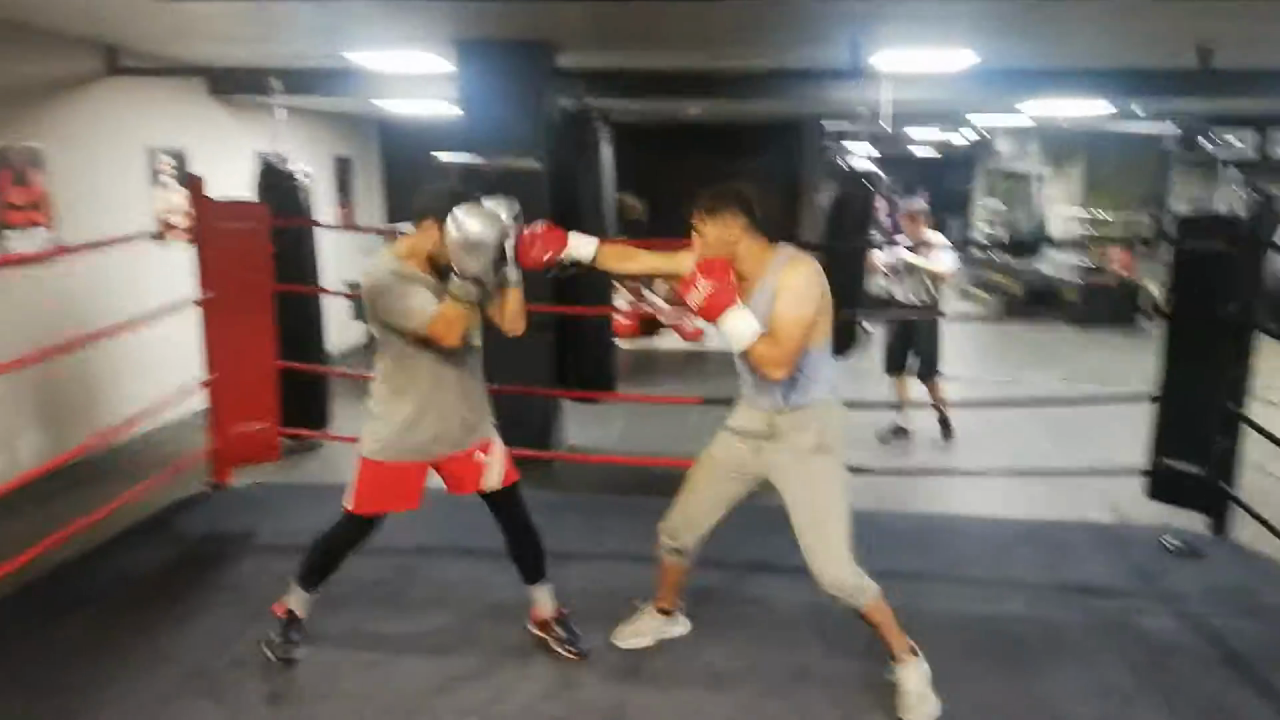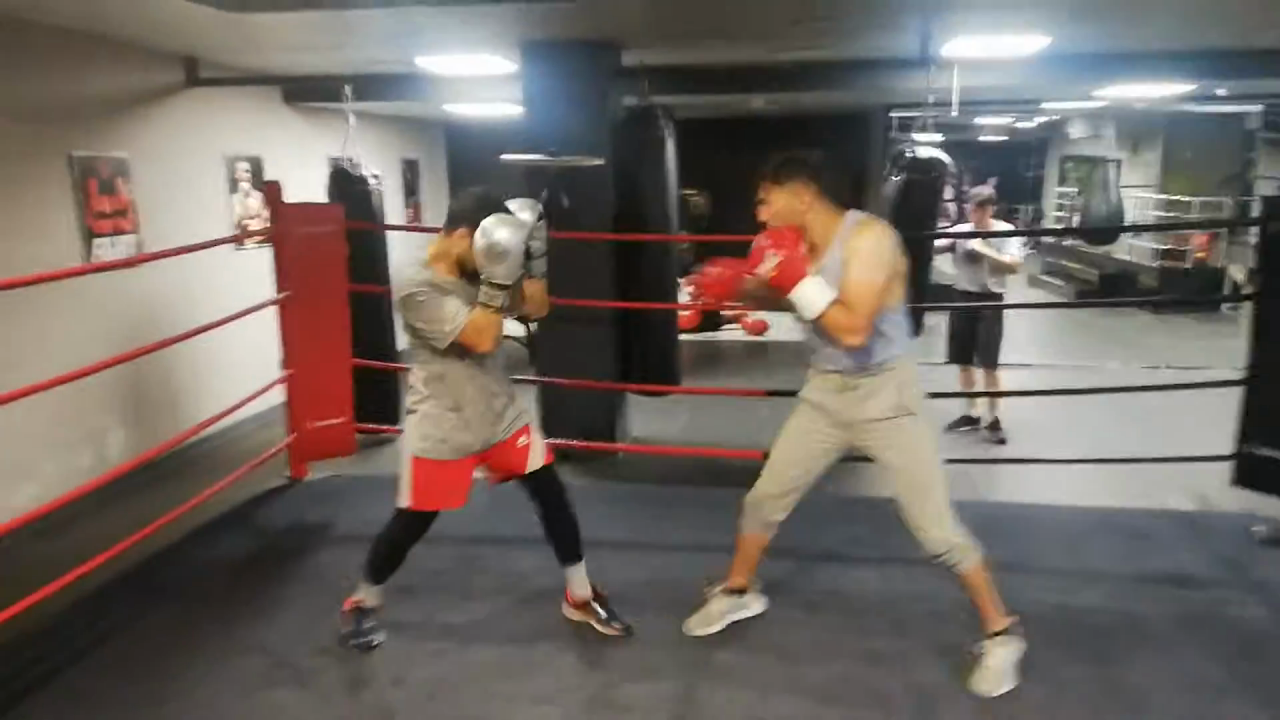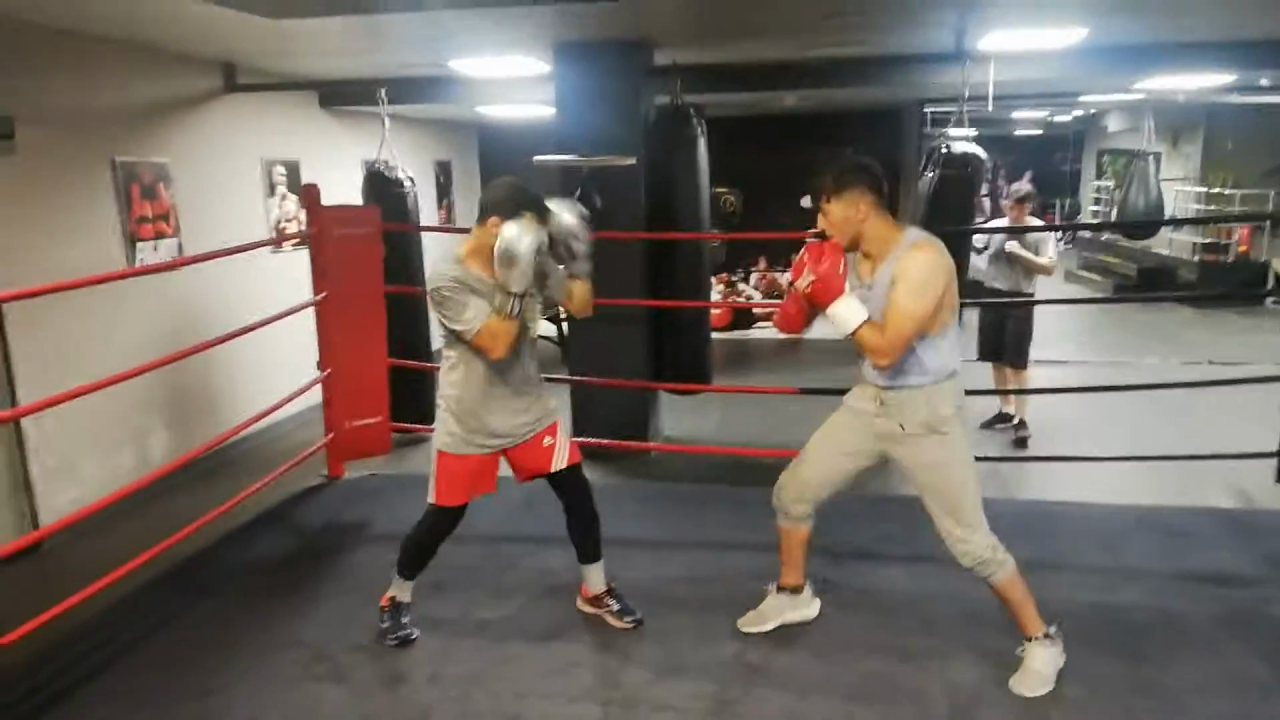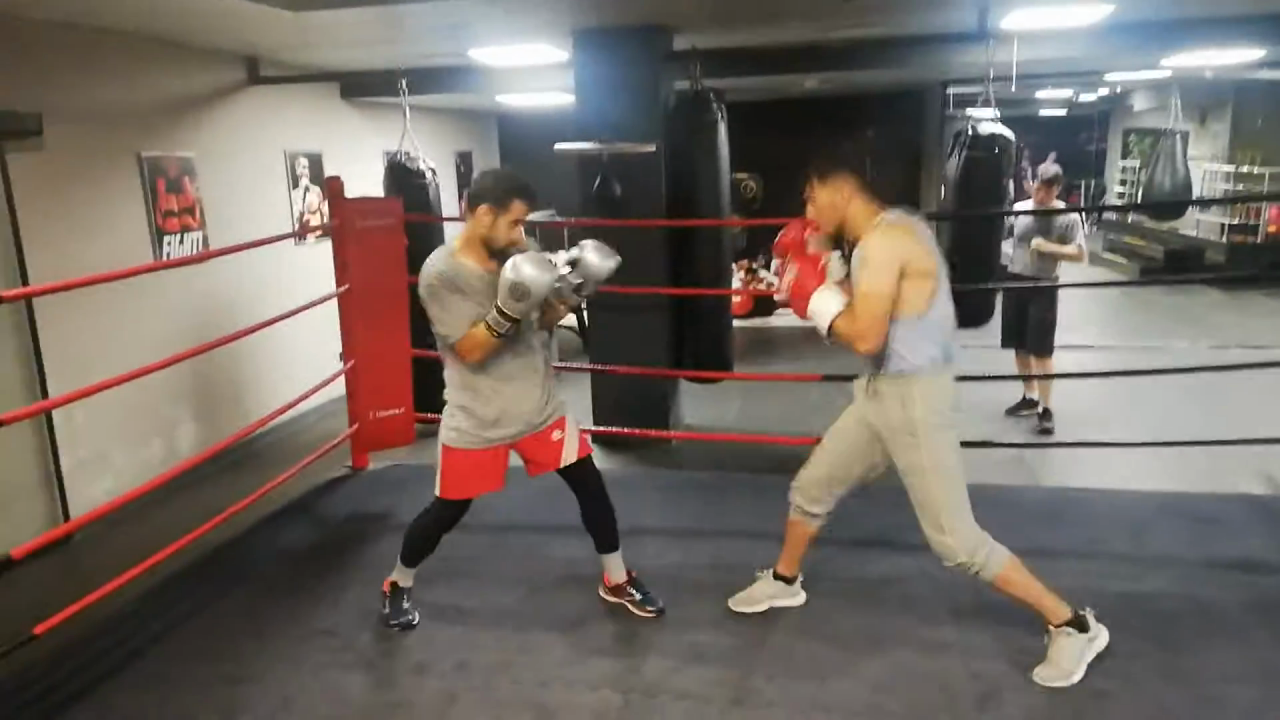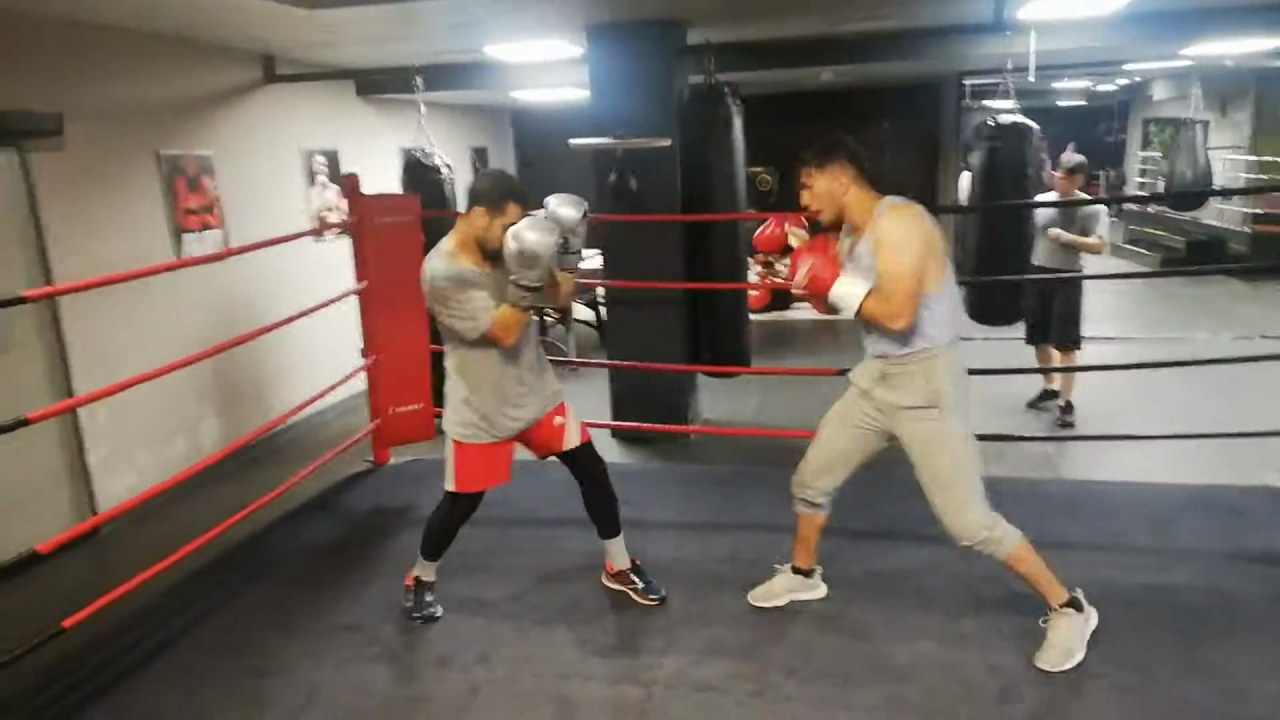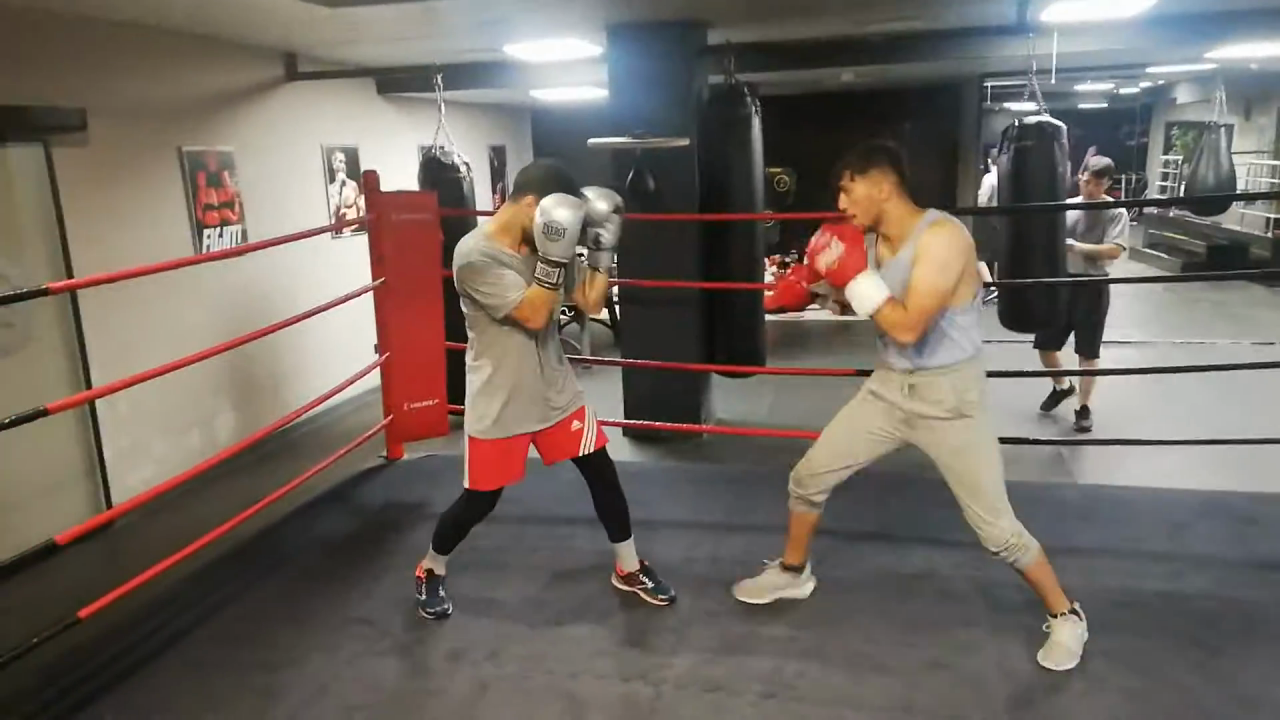
dt=0.2s
person 1, frame 1
left shoulder: (798, 273)
right shoulder: (718, 267)
left elbow: (778, 366)
right elbow: (637, 261)
left wrist: (725, 310)
right wrist: (565, 244)
left hip: (807, 432)
right hip: (749, 424)
left knee: (834, 570)
right knee: (679, 531)
left ankle: (908, 660)
right ankle: (666, 613)
person 1, frame 2
left shoulder: (869, 238)
right shoulder: (797, 241)
left elbow: (852, 330)
right elbow: (782, 287)
left wrist: (794, 279)
right wrist: (740, 280)
left hip: (886, 396)
right hip: (825, 393)
left knee: (937, 529)
right knee: (766, 498)
left ankle: (1001, 634)
right ankle: (738, 592)
person 1, frame 3
left shoulder: (921, 259)
right shoulder: (865, 254)
left elbow: (885, 352)
left wrist: (833, 296)
right wrist: (813, 298)
left hip: (925, 409)
right hip: (870, 401)
left knee: (969, 540)
right knee: (793, 488)
left ankle: (1041, 640)
right ankle: (791, 592)
person 1, frame 4
left shoulder: (882, 242)
right shoulder: (890, 229)
left elbow: (864, 338)
left wrist: (814, 299)
right wrist: (821, 268)
left hip: (914, 400)
right hip: (881, 394)
left knee: (955, 542)
right knee: (812, 486)
left ankle: (1072, 626)
right ankle: (784, 580)
person 1, frame 5
left shoulder: (901, 222)
right shoulder: (853, 232)
left elbow: (899, 316)
right elbow: (835, 297)
left wrist: (830, 277)
right wrist: (798, 255)
left hip: (928, 383)
right hip: (876, 379)
left knee: (968, 522)
right knee: (810, 480)
left ankle: (1066, 608)
right ankle: (802, 574)
person 1, frame 6
left shoulder: (942, 237)
right shoulder: (881, 240)
left elbow: (906, 329)
right elbow: (856, 304)
left wrist: (851, 274)
right wrist: (825, 277)
left hip: (949, 396)
right hip: (889, 387)
left knee: (996, 527)
right knee: (809, 476)
left ankle: (1065, 616)
right ankle: (791, 571)
person 2, frame 1
left shoulder: (463, 266)
right shoulder: (385, 276)
left elbow: (514, 325)
right elbow: (448, 334)
left wrist: (507, 260)
right wrist: (470, 271)
left hip: (466, 421)
right hip: (399, 431)
left knee: (513, 512)
right knee: (356, 526)
left ankle: (546, 613)
right ankle: (292, 608)
person 2, frame 2
left shoulder: (481, 263)
right shoulder: (418, 289)
left elbow: (535, 307)
right elbow: (483, 338)
left wrist: (531, 254)
right wrist: (500, 277)
left hip: (500, 413)
right hip: (441, 427)
left knee: (552, 496)
right knee: (411, 522)
left ankle: (581, 595)
right ankle: (361, 602)
person 2, frame 3
left shoulder: (528, 259)
right shoulder: (448, 280)
left elbow: (581, 306)
right elbow: (497, 347)
left wrist: (574, 252)
right wrist: (513, 287)
left hip: (529, 410)
right hip: (468, 424)
left knee: (578, 493)
right knee: (441, 518)
left ankle: (595, 591)
right ankle: (397, 598)
person 2, frame 4
left shoulder: (516, 252)
right shoulder: (440, 273)
left elbow: (547, 319)
right elbow: (470, 350)
right wrist: (510, 309)
left hip: (538, 404)
right hip: (476, 417)
left knee: (591, 485)
right knee: (448, 510)
left ankle: (617, 579)
right ankle: (399, 583)
person 2, frame 5
left shoulder: (507, 248)
right shoulder: (442, 273)
left elbow: (561, 294)
right elbow: (507, 333)
left wrist: (565, 248)
right wrist: (528, 275)
left hip: (535, 392)
right hip: (479, 409)
left knee: (592, 469)
right knee: (461, 502)
left ankle: (620, 568)
right ankle: (421, 578)
person 2, frame 6
left shoulder: (543, 240)
right shoulder: (474, 256)
left elbow: (591, 304)
right elbow: (533, 315)
left wrist: (602, 244)
right wrist: (554, 254)
left hip: (554, 391)
right hip: (497, 403)
left knee: (602, 473)
right knee: (479, 499)
left ankle: (629, 568)
right ankle: (432, 570)
person 3, frame 1
left shoulder: (940, 244)
right shoulder: (898, 243)
left elbow: (944, 273)
right elbow: (881, 268)
left wrist: (914, 259)
right wrist: (874, 259)
left hip: (925, 313)
left knee: (927, 372)
right knee: (896, 370)
left ankle: (943, 412)
right ankle: (901, 422)
person 3, frame 2
left shoulder: (1006, 231)
right shoulder: (960, 230)
left elbow: (1014, 265)
right elbow: (934, 246)
left wrist: (984, 250)
left hip: (989, 302)
right hip: (962, 299)
left knee: (989, 363)
right knee: (964, 360)
left ankle: (993, 418)
right ankle: (973, 413)
person 3, frame 3
left shoulder: (1042, 232)
right shoulder: (994, 226)
left elbow: (1049, 267)
right elbow: (970, 246)
left wrist: (1021, 253)
left hip: (1019, 300)
right hip: (992, 296)
left knee: (1017, 362)
right knee: (997, 359)
left ankle: (1020, 420)
right ankle: (1006, 411)
person 3, frame 4
left shoulder: (1068, 217)
right shoulder: (1017, 209)
left elbow: (1078, 254)
left wrist: (1048, 248)
left hip: (1042, 286)
right hip: (1014, 282)
left knee: (1041, 350)
right knee: (1019, 346)
left ankle: (1045, 408)
right ankle: (1030, 397)
person 3, frame 5
left shoulder: (1092, 208)
right shoulder: (1039, 201)
left elbow: (1098, 245)
left wrist: (1067, 237)
left hip: (1066, 280)
right hip: (1036, 276)
left knee: (1066, 345)
right knee: (1038, 340)
left ankle: (1066, 403)
right ankle: (1051, 387)
person 3, frame 6
left shoulder: (1116, 212)
right shoulder: (1067, 207)
left elbow: (1114, 250)
left wrist: (1080, 248)
left hip: (1093, 287)
left knee: (1088, 352)
right knee: (1045, 345)
left ankle: (1083, 408)
right ankle: (1062, 386)
